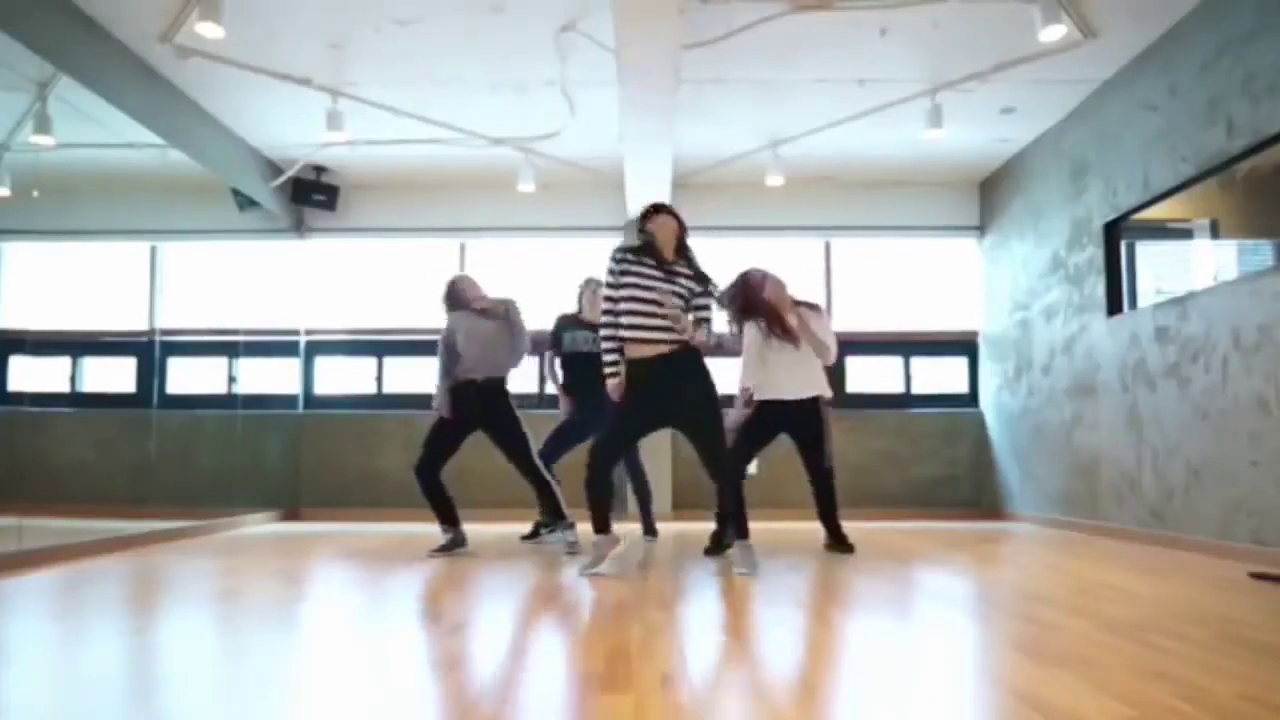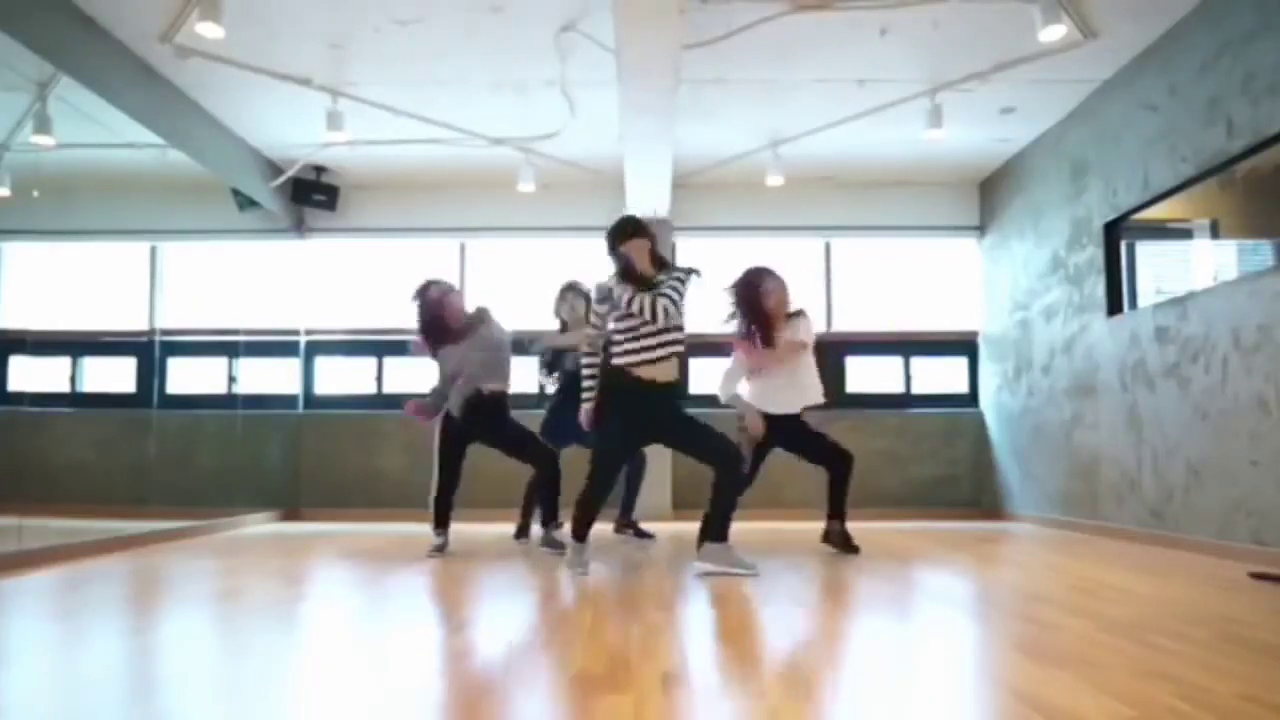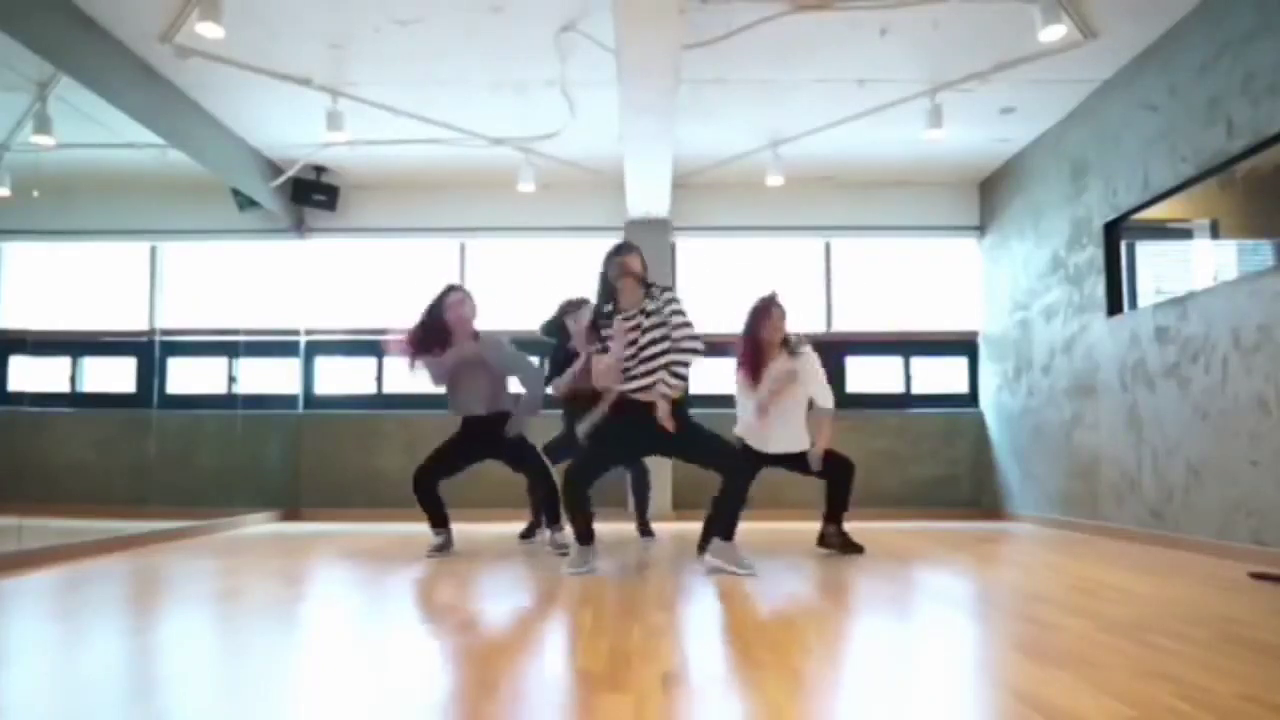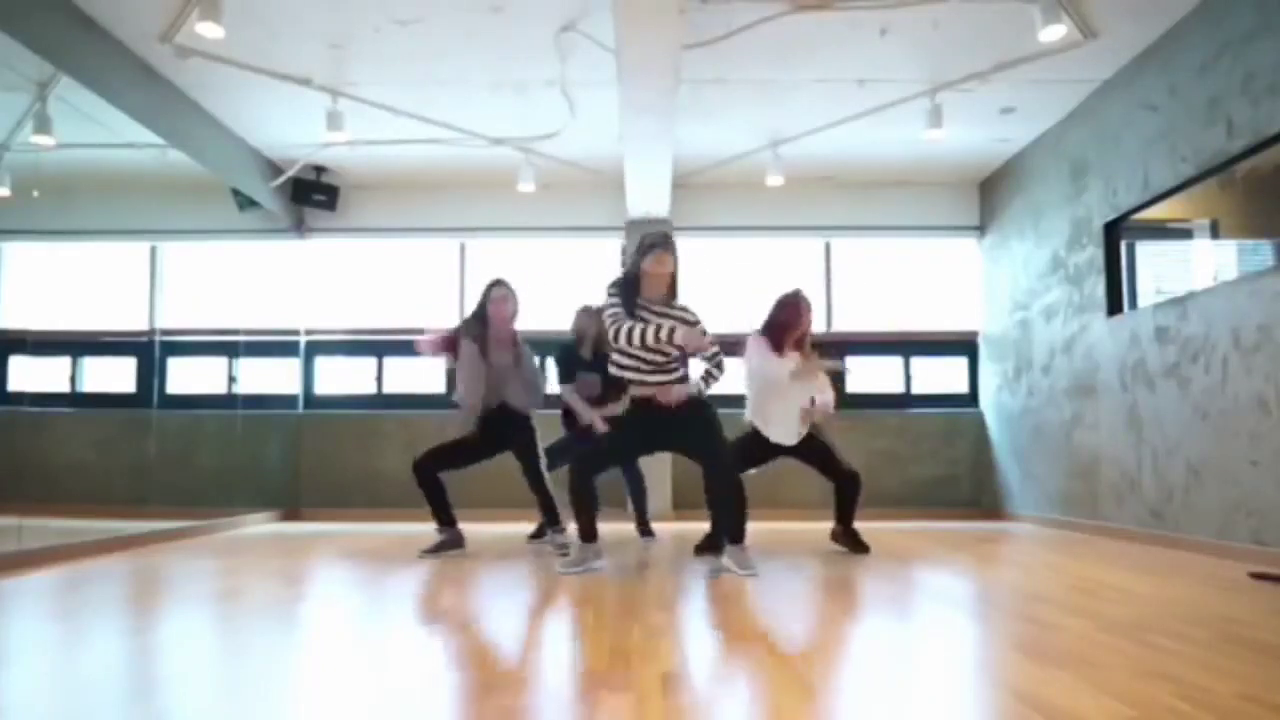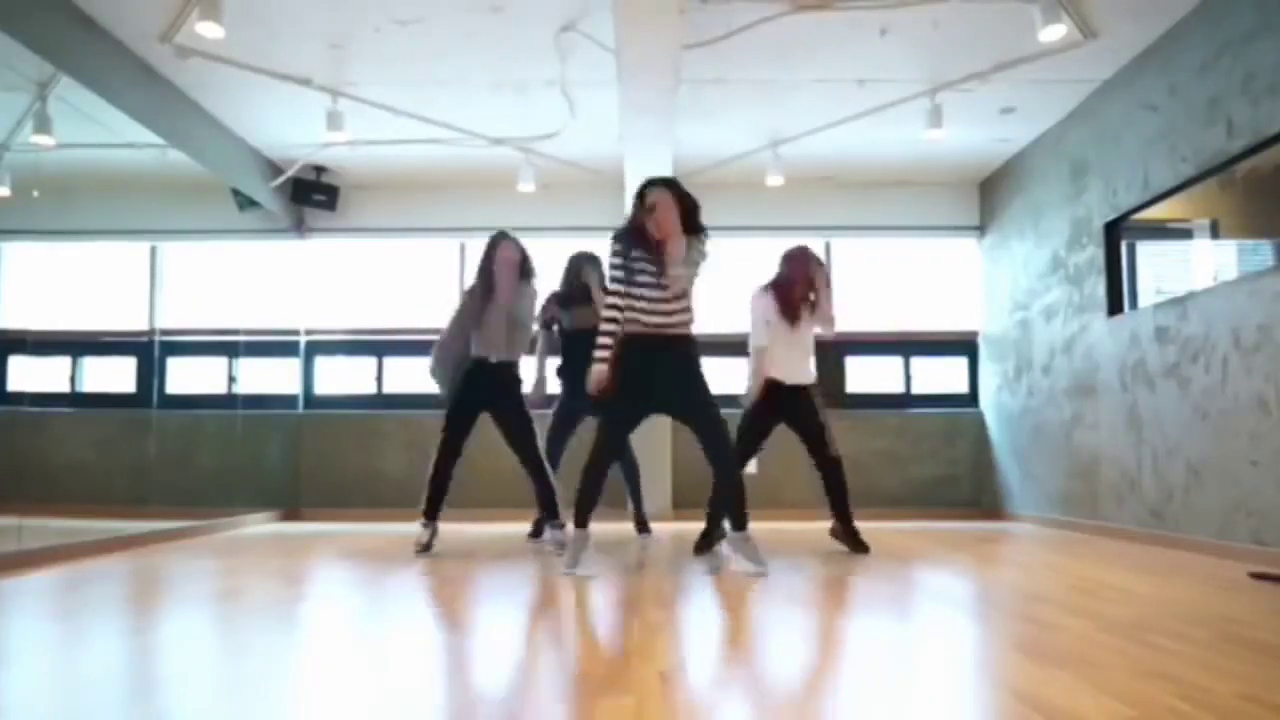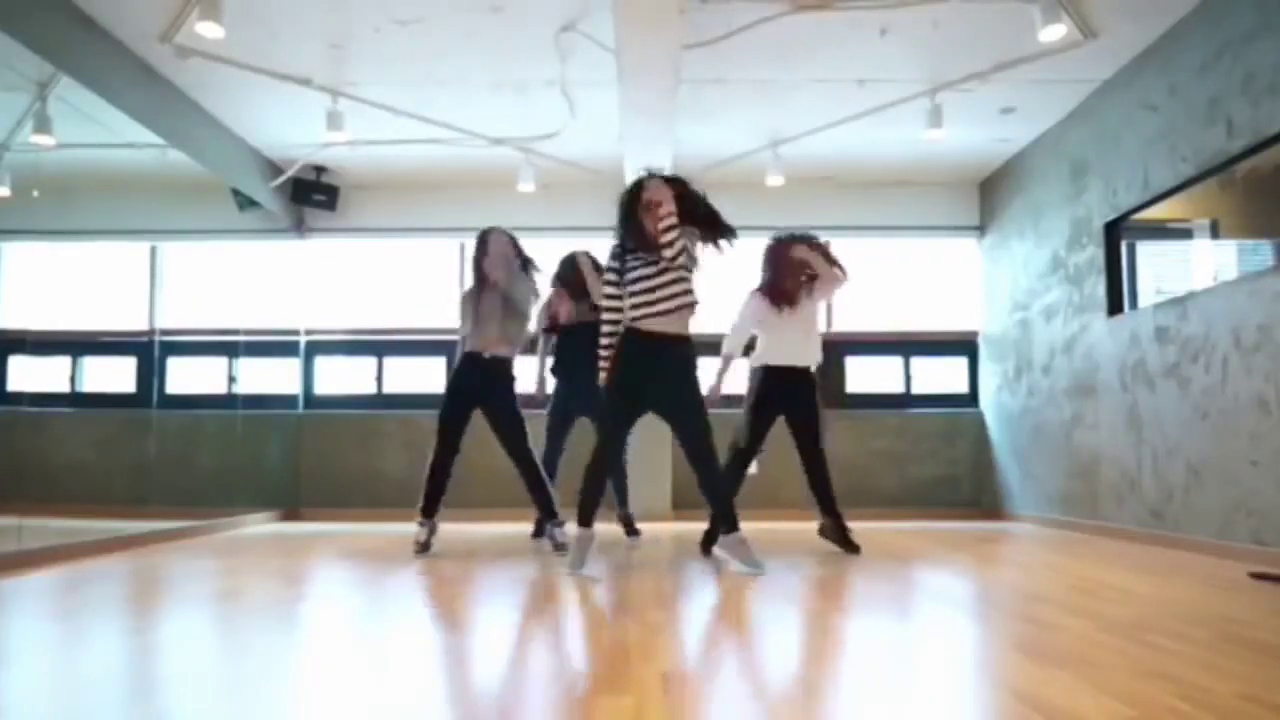
dt=0.2s
person 1, frame 1
left shoulder: (693, 276)
right shoulder: (623, 260)
left elbow: (703, 333)
right elbow: (608, 319)
left wrist: (687, 326)
right wrist: (611, 371)
left hip: (684, 374)
right hip: (639, 379)
left knee: (718, 461)
right knee: (599, 459)
left ankle: (741, 545)
right ankle: (603, 542)
person 1, frame 2
left shoulder: (674, 277)
right shoulder: (608, 292)
left elbow: (663, 313)
right elbow: (592, 349)
left wrist: (619, 293)
right wrist: (588, 400)
left hip: (664, 399)
right hip: (622, 396)
left knee: (731, 459)
right knee: (601, 477)
left ankle: (714, 547)
right ankle: (578, 544)
person 1, frame 3
left shoulder: (663, 299)
right shoulder: (605, 319)
left elbow: (690, 345)
right elbow: (604, 379)
left wrist: (665, 395)
right wrist: (610, 361)
left hip: (670, 416)
right hip: (626, 417)
left knee: (736, 464)
right knee: (574, 478)
left ankle: (720, 544)
right ankle: (584, 548)
person 1, frame 4
left shoulder: (683, 315)
right shoulder: (619, 296)
left elbow: (716, 360)
right elbow: (621, 334)
left wrist: (692, 388)
right wrist: (673, 334)
left hip: (683, 411)
right hip: (642, 414)
left knee: (722, 470)
right knee: (582, 468)
left ankle: (735, 547)
right ankle: (588, 546)
person 1, frame 5
left shoulder: (691, 246)
right shoulder: (626, 248)
left elbow: (677, 283)
right elbow: (614, 303)
left wrist: (673, 232)
right wrist: (601, 360)
left hip: (679, 360)
right hip: (634, 358)
left knee: (721, 447)
right knee: (603, 450)
left ankle: (740, 534)
right ankle: (579, 534)
person 1, frame 6
left shoulder: (687, 238)
right shoulder: (624, 250)
left elbow: (671, 253)
right elbow: (610, 310)
left wrist: (669, 206)
right wrist: (606, 364)
left hip: (676, 354)
right hip: (635, 351)
left knee: (702, 453)
right knee: (606, 449)
left ankle: (731, 537)
right ankle: (584, 534)
person 2, frame 1
left shoulder: (506, 310)
right shoulder: (457, 321)
left elbow: (518, 348)
right elbow: (446, 365)
right wrist: (442, 399)
left hip: (493, 397)
right hip: (461, 398)
left knee: (529, 466)
right knee: (425, 468)
left ankle: (564, 528)
right ankle: (453, 533)
person 2, frame 2
left shoulder: (484, 323)
right shoulder: (443, 342)
left elbow: (497, 345)
right wrist: (427, 405)
left hip: (493, 412)
right hip: (458, 416)
left knee: (547, 459)
right knee: (446, 480)
left ankle: (549, 530)
right ankle: (441, 535)
person 2, frame 3
left shoulder: (493, 345)
right shoulder: (438, 349)
left elbow: (535, 378)
right elbow: (438, 375)
left wrist: (522, 417)
right wrist: (462, 353)
left hip: (502, 428)
right hip: (469, 431)
left knee: (539, 472)
right knee: (422, 479)
left ankle: (555, 531)
right ankle: (442, 534)
person 2, frame 4
left shoulder: (520, 346)
right shoulder: (471, 338)
left elbow: (534, 394)
right elbow: (469, 372)
left hip: (515, 422)
right hip: (483, 426)
left knee: (533, 472)
right knee: (423, 467)
left ankle: (555, 530)
right ankle: (450, 533)
person 2, frame 5
left shoulder: (524, 296)
right shoulder: (476, 297)
left elbow: (521, 318)
right elbow: (454, 340)
right wrist: (446, 379)
left hip: (504, 380)
right hip: (472, 379)
left knee: (530, 455)
right knee: (447, 452)
left ankle: (555, 525)
right ankle: (429, 523)
person 2, frame 6
left shoulder: (521, 286)
right shoulder: (472, 296)
left elbow: (516, 294)
left hip: (498, 375)
right hip: (468, 371)
left knee: (521, 453)
right knee: (445, 450)
left ankle: (553, 524)
right ankle: (427, 522)
person 3, frame 1
left shoulder: (813, 314)
right shoulder: (757, 326)
left elbow: (829, 356)
right elbow: (749, 371)
left wrist: (804, 328)
right wrist: (739, 408)
left hip: (808, 404)
right hip: (770, 404)
left knee: (821, 470)
right knee: (733, 463)
left ankle: (834, 533)
right ankle: (723, 533)
person 3, frame 2
left shoulder: (799, 322)
right shoulder: (750, 340)
left elbow: (797, 347)
right elbow: (726, 388)
left wrist: (762, 361)
right wrist: (748, 412)
left hip: (792, 419)
right hip: (762, 418)
left knee: (841, 460)
left ankle: (835, 528)
person 3, frame 3
left shoulder: (803, 357)
right shoulder: (747, 367)
left elbow: (825, 400)
right elbow: (750, 415)
left wrist: (820, 445)
right wrist: (778, 388)
left hip: (793, 447)
right hip: (754, 446)
left knee: (843, 468)
left ankle: (832, 531)
person 3, frame 4
left shoulder: (806, 354)
right shoulder: (759, 343)
left elbow: (825, 401)
right elbow: (785, 371)
left wrist: (814, 412)
right wrist: (817, 366)
left hip: (800, 434)
right hip: (763, 433)
left knee: (849, 478)
left ankle: (843, 529)
right ankle: (718, 533)
person 3, frame 5
left shoulder: (809, 307)
right shoulder: (765, 298)
left elbow: (828, 325)
right elbow: (758, 340)
left wrist: (823, 287)
right wrist: (755, 380)
left hip: (802, 392)
right hip: (769, 391)
left knee: (829, 460)
right knee: (734, 457)
left ankle: (843, 524)
right ankle: (713, 524)
person 3, frame 6
left shoulder: (811, 293)
right shoulder: (760, 299)
left elbow: (836, 278)
right elbow: (734, 341)
left wrist: (809, 254)
right wrist: (718, 380)
left hip: (802, 379)
right hip: (770, 377)
left knee: (813, 454)
right knee: (743, 452)
left ankle: (832, 522)
right ankle: (718, 525)
person 4, frame 1
right shoulder: (565, 324)
right elbow: (550, 359)
right wrist: (560, 393)
left hip: (609, 407)
right hip: (579, 410)
left knee: (632, 464)
right knee: (543, 459)
left ankle: (648, 521)
right ankle: (547, 521)
person 4, frame 2
right shoulder: (558, 341)
right elbow: (546, 373)
right wrist: (552, 382)
right hip: (562, 415)
left knee: (636, 459)
left ankle: (625, 521)
right ankle: (524, 523)
person 4, frame 3
right shoulder: (560, 351)
right elbow: (557, 389)
right wrist: (581, 360)
right hip: (576, 427)
left knee: (638, 468)
left ankle: (642, 521)
right ankle: (536, 521)
person 4, frame 4
left shoulder: (609, 358)
right shoulder: (566, 353)
left elbow: (626, 401)
right elbow: (566, 392)
left wrist: (597, 413)
right wrist: (591, 418)
left hip: (609, 429)
right hip: (578, 432)
left knee: (631, 470)
left ankle: (642, 522)
person 4, frame 5
left shoulder: (605, 301)
right shoulder: (559, 300)
right elbow: (545, 332)
left wrist: (593, 285)
right wrist: (540, 375)
right hip: (573, 390)
left knee: (622, 448)
right knee: (551, 450)
left ankle: (639, 513)
right ankle: (545, 518)
person 4, frame 6
left shoulder: (595, 301)
right shoulder: (557, 300)
left elbow: (599, 297)
right elbow: (545, 337)
left wrist: (585, 262)
right wrist: (541, 377)
left hip: (598, 384)
right hip: (567, 386)
right knee: (551, 452)
left ankle: (625, 514)
right ankle: (544, 517)
